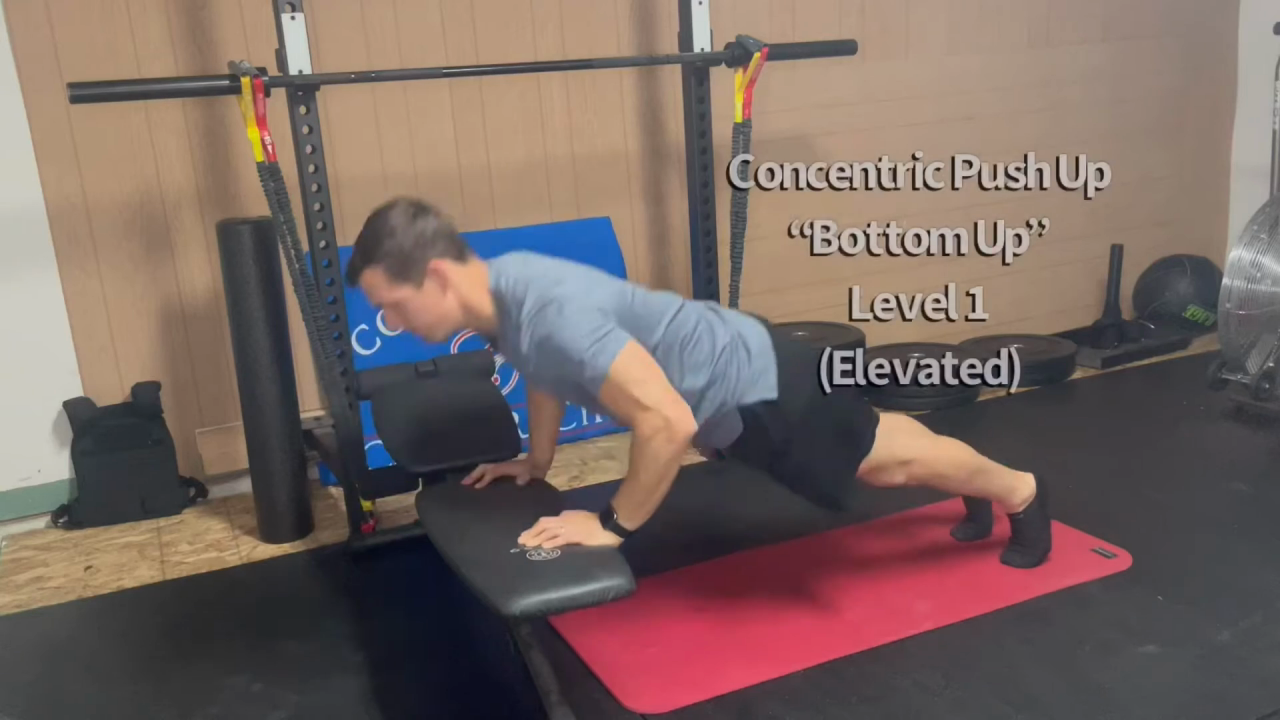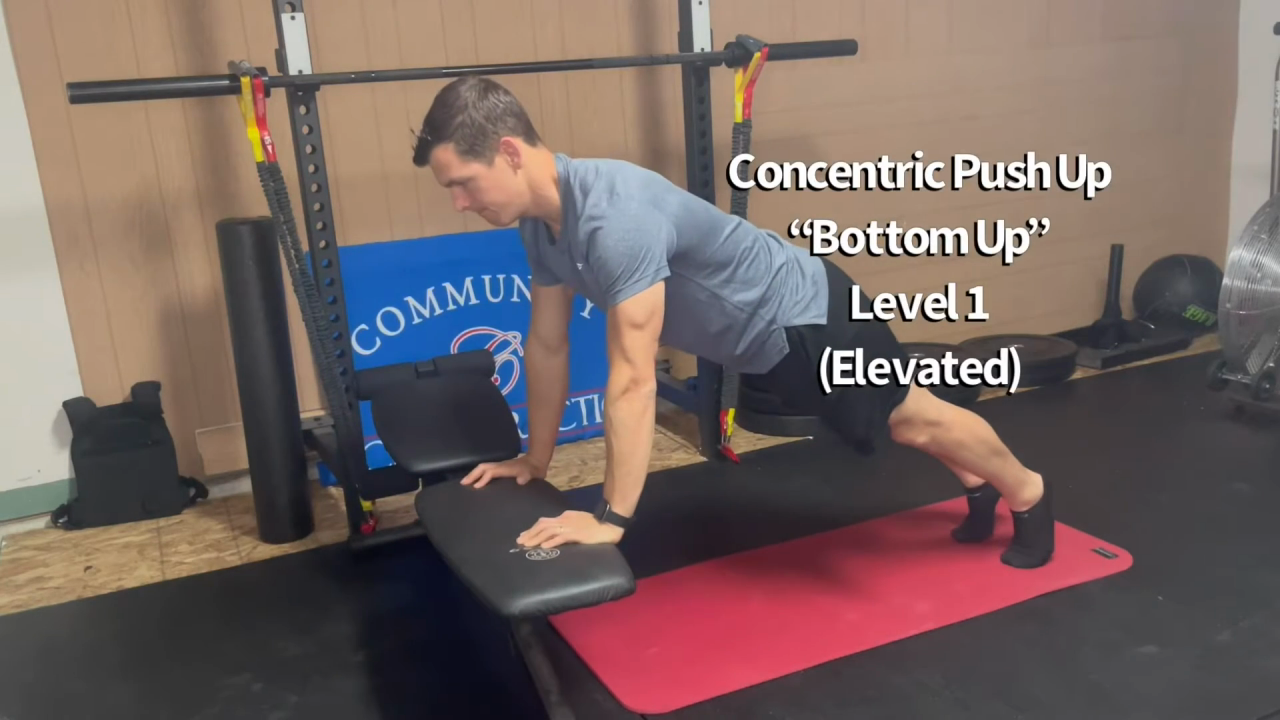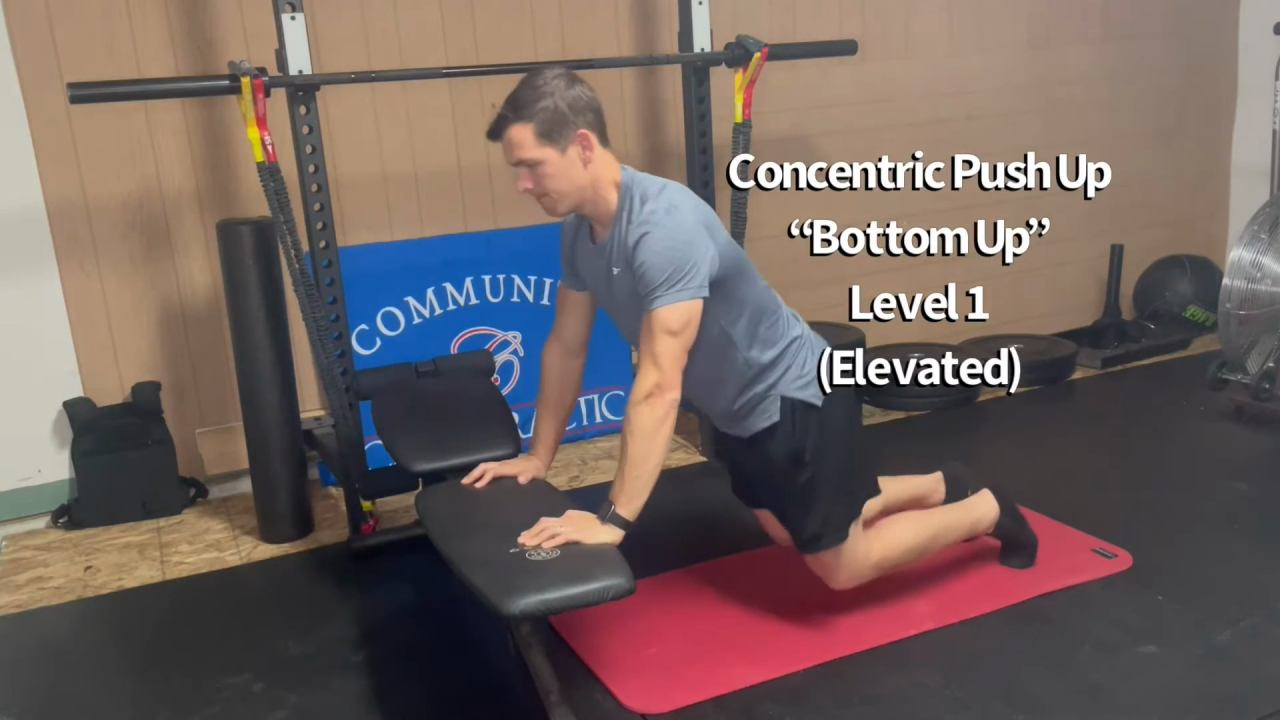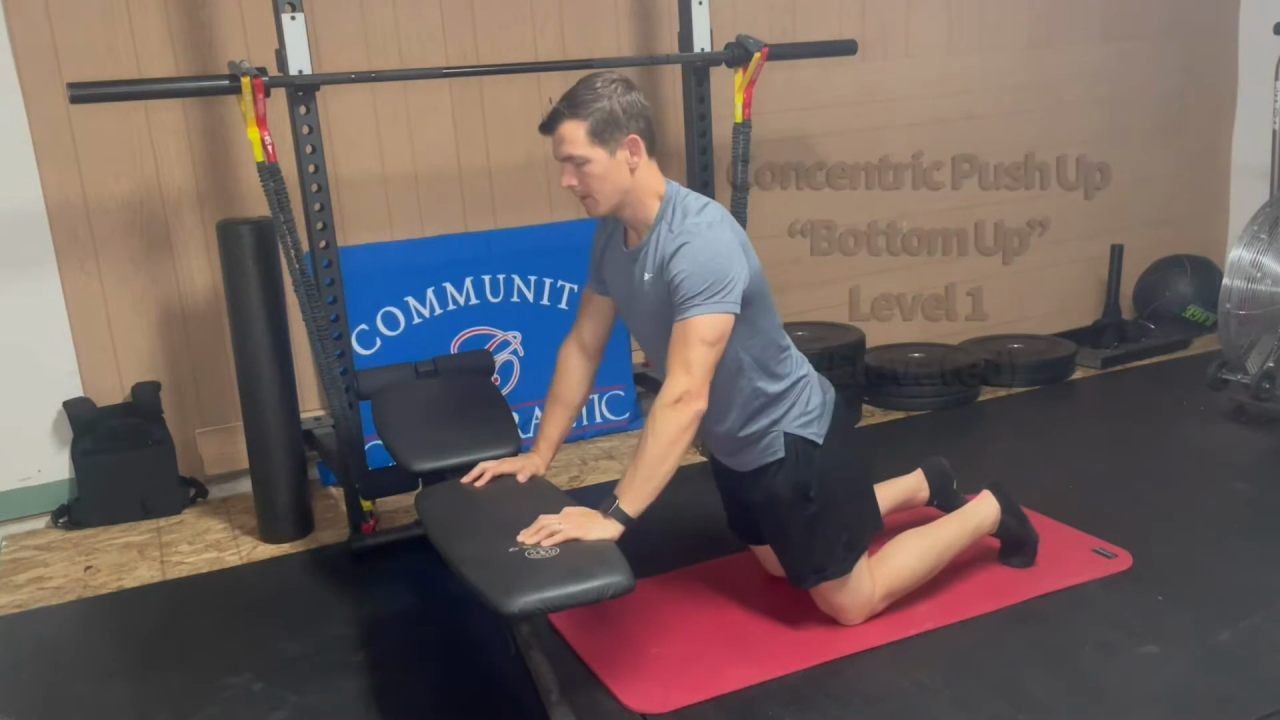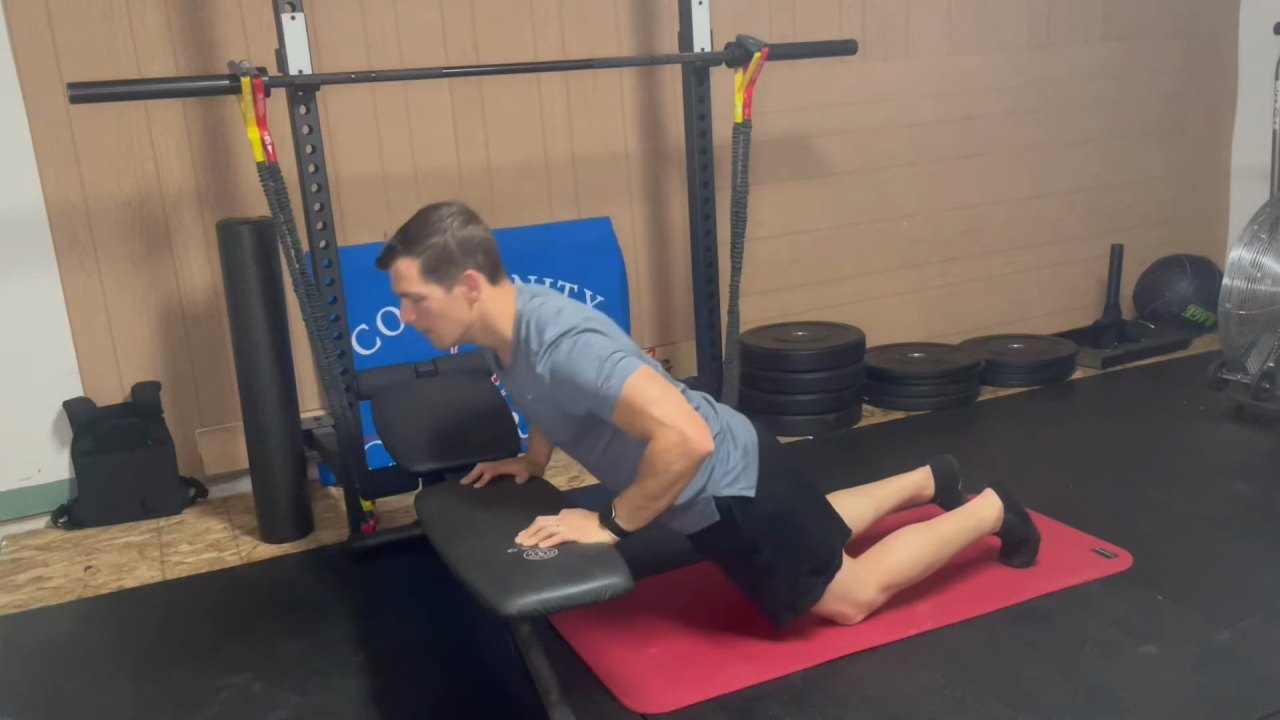
dt=1s
person 1, frame 1
left shoulder: (551, 317)
right shoulder: (498, 295)
left elbow: (672, 424)
left wrist: (612, 524)
right wrist: (533, 463)
left hip: (756, 386)
right hip: (730, 375)
left knee: (889, 460)
right knee: (874, 444)
left ankle: (1018, 493)
right ankle: (978, 491)
person 1, frame 2
left shoulder: (615, 218)
right shoulder: (541, 219)
left elbow: (633, 380)
right elbow: (546, 344)
left wrist: (610, 518)
right wrist: (535, 459)
left hip: (802, 313)
right hip: (763, 334)
left knee: (913, 418)
right knee: (893, 417)
left ankle: (1027, 493)
right ankle: (978, 486)
person 1, frame 3
left shoulder: (665, 226)
right shoulder: (582, 227)
left elbow: (658, 388)
right elbow: (565, 345)
left wrist: (614, 520)
right wrist: (537, 456)
left hip: (791, 396)
right hip: (738, 407)
left knee: (841, 565)
right knee: (796, 531)
left ankle: (988, 510)
right ankle: (940, 487)
person 1, frame 4
left shoulder: (700, 240)
right shoulder: (613, 235)
left elbow: (686, 397)
right elbow: (582, 347)
left wrist: (614, 516)
right wrist: (539, 455)
left hip: (791, 435)
right hip: (738, 441)
left knee: (850, 601)
right knee: (783, 565)
left ankle: (987, 511)
right ankle: (923, 485)
person 1, frame 5
left shoulder: (557, 346)
right shoulder: (515, 318)
left elbow: (687, 440)
left wrist: (609, 523)
right wrist: (531, 460)
left hip: (731, 484)
right hip: (722, 483)
left knee: (851, 596)
right knee: (816, 536)
left ankle: (989, 509)
right ankle: (929, 480)
